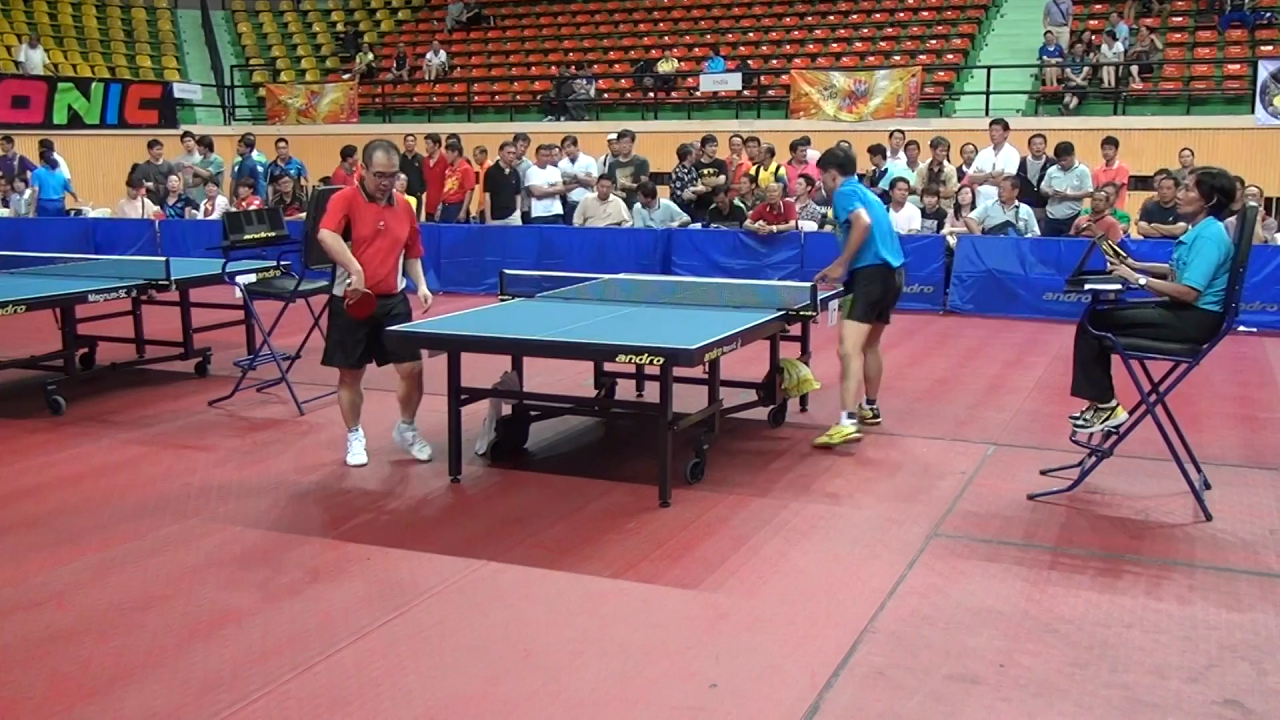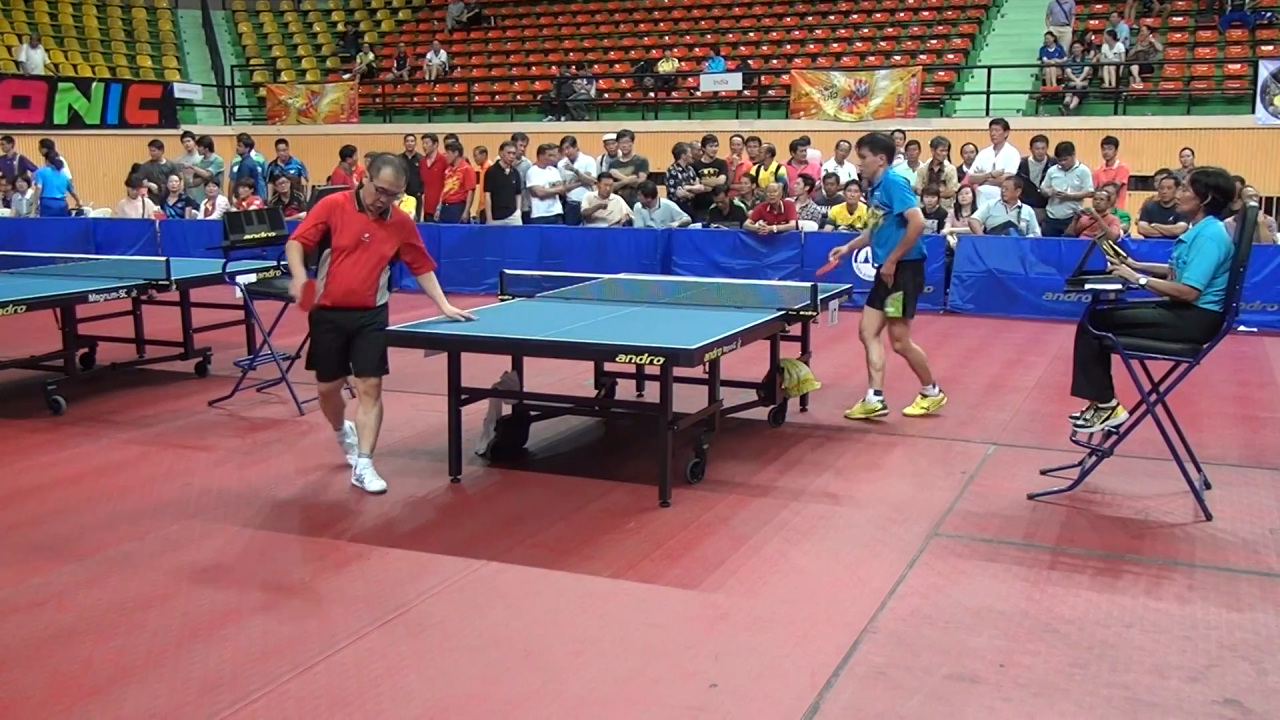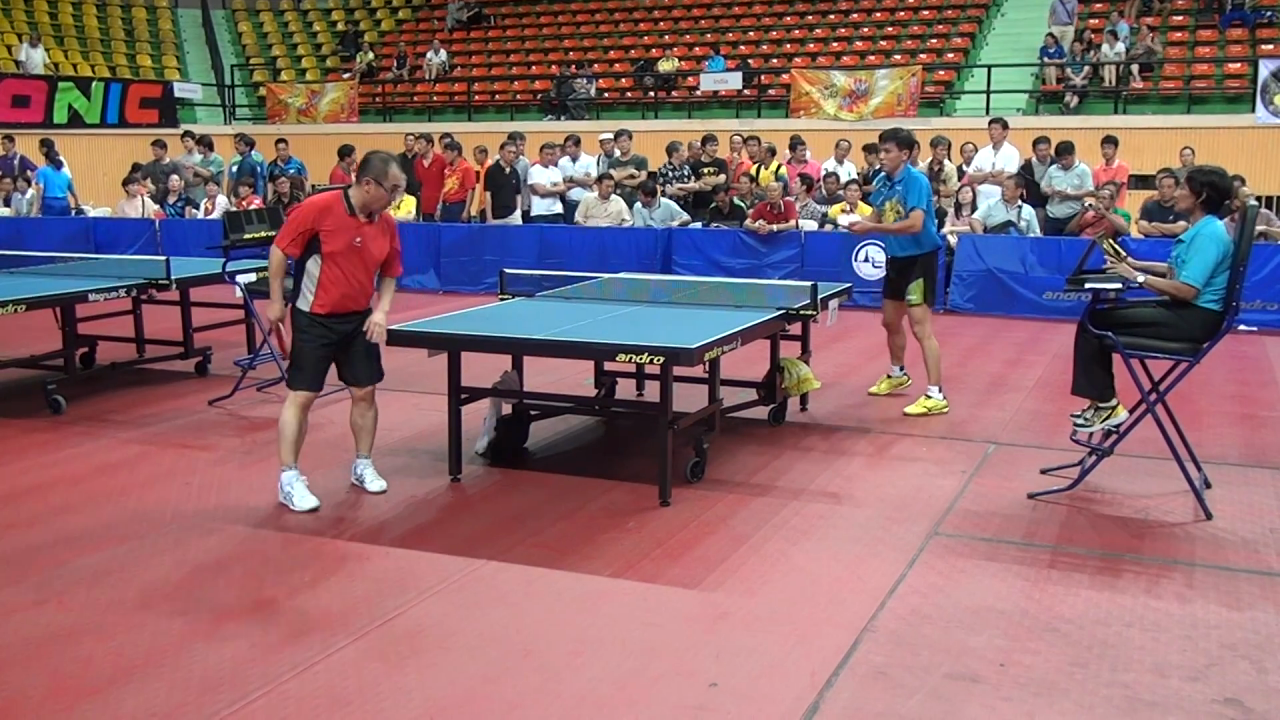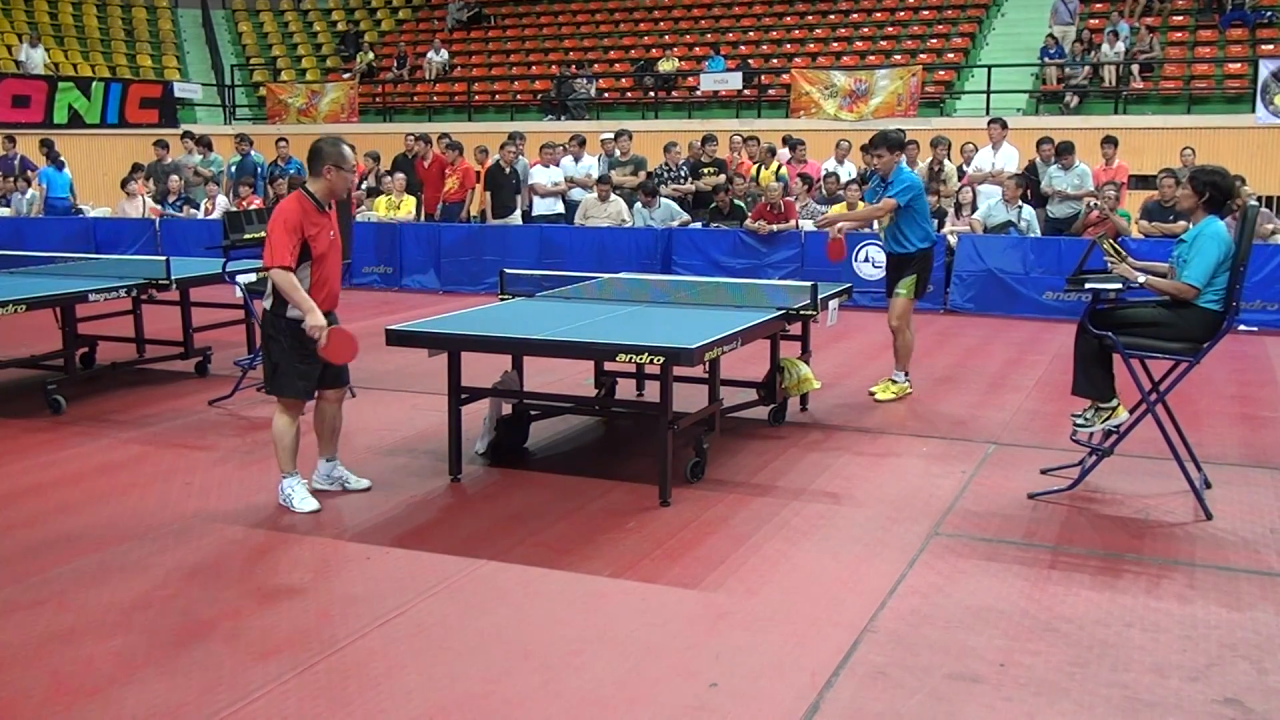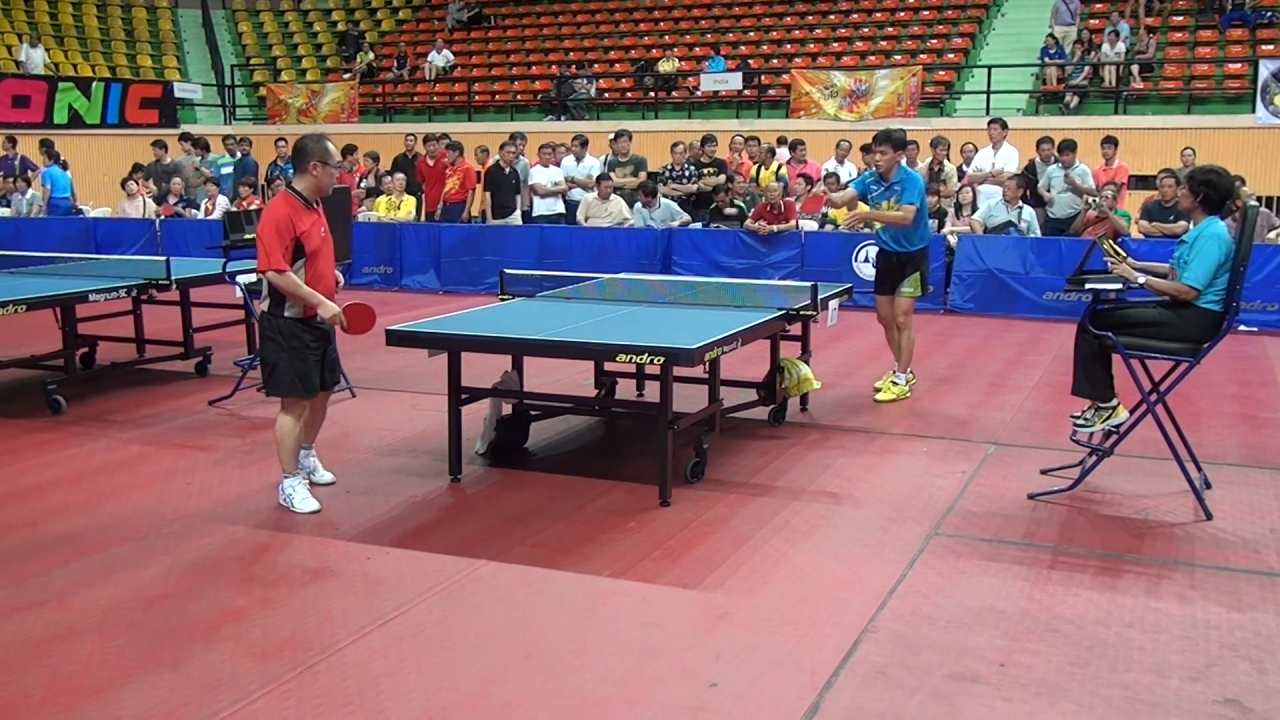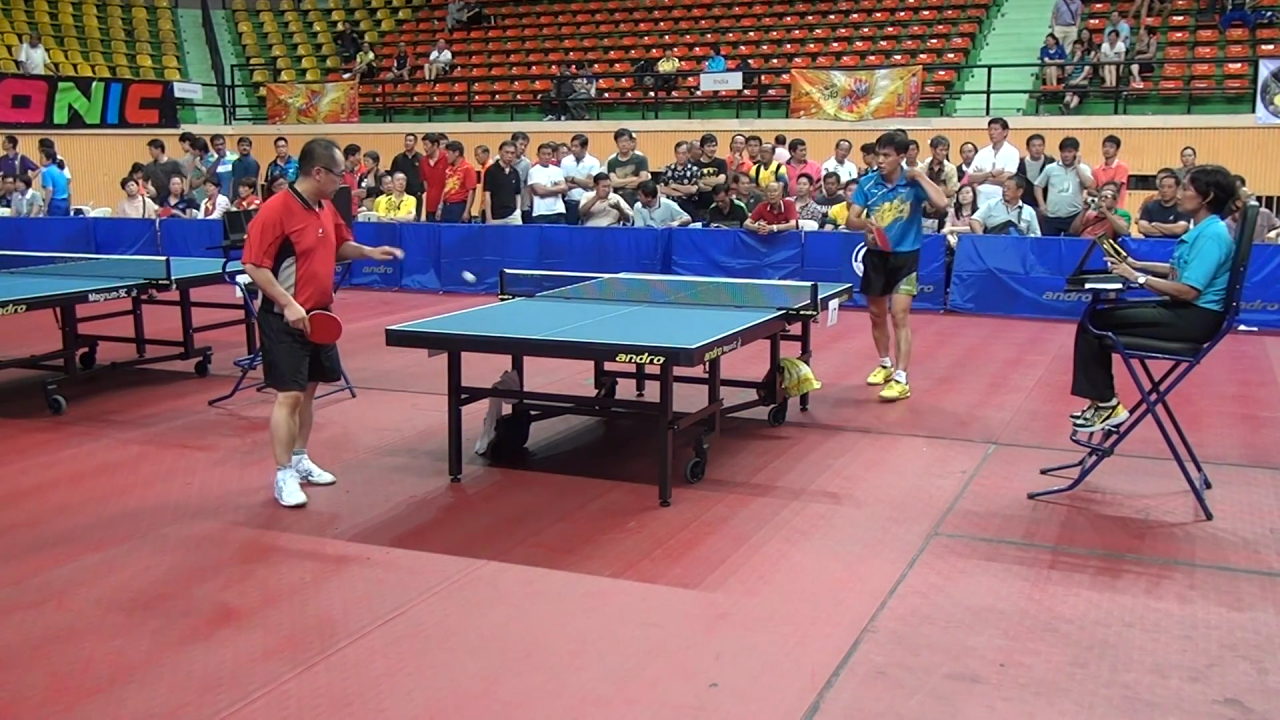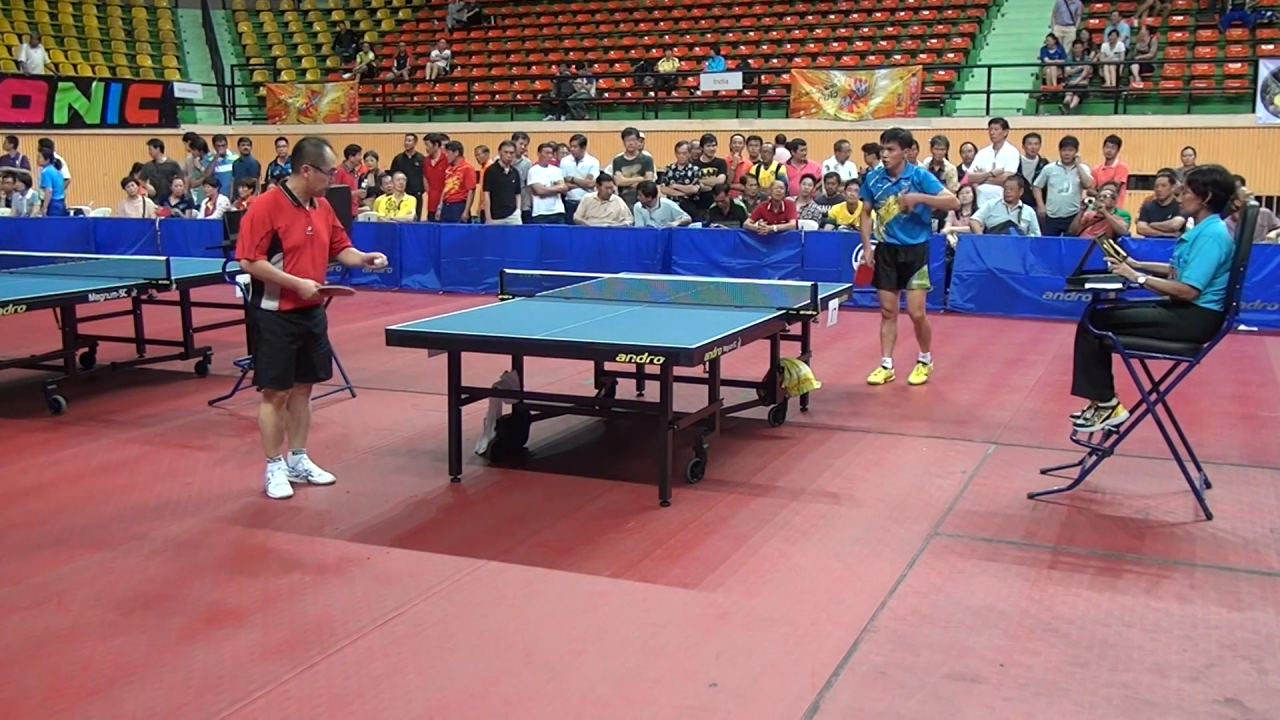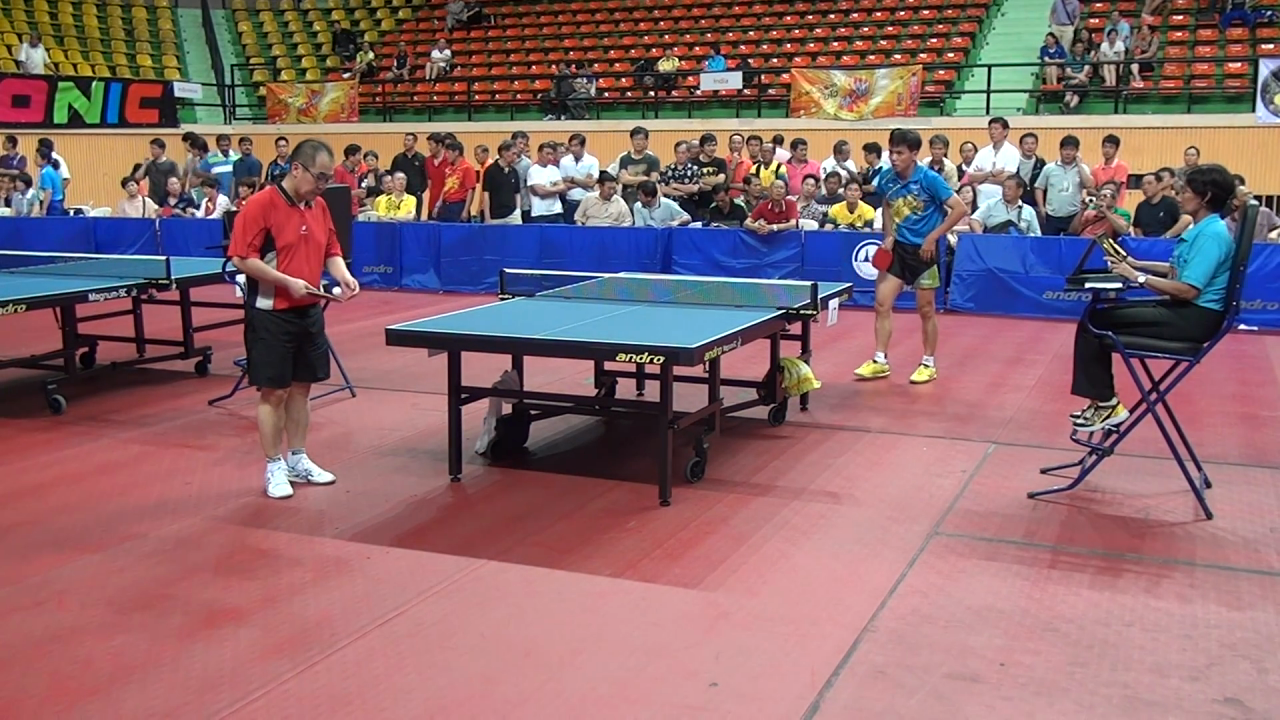
dt=0.4s
person 1, frame 1
left shoulder: (403, 207)
right shoulder: (344, 200)
left elbow: (412, 252)
right elbow: (326, 235)
left wrist: (420, 286)
right wrist: (355, 270)
left hip: (392, 301)
left knee: (412, 369)
right knee: (350, 375)
left ankle: (407, 429)
right ankle: (355, 437)
person 1, frame 2
left shoulder: (402, 222)
right shoulder: (333, 206)
left elbow: (421, 267)
right elbow: (297, 242)
left wrist: (444, 305)
right wrist: (299, 274)
left hip: (370, 314)
right hip: (328, 311)
left knee: (370, 387)
right knee: (327, 386)
left ankle: (363, 464)
right ankle: (345, 430)
person 1, frame 3
left shoulder: (387, 224)
right shoulder: (317, 208)
left elbow: (389, 273)
right elbow: (280, 251)
left wrist: (381, 311)
right wrist: (276, 301)
left hip: (358, 320)
right hip: (312, 319)
left knee: (365, 393)
right knee: (301, 397)
left ankle: (362, 466)
right ankle: (289, 479)
person 1, frame 4
left shoulder: (328, 207)
right shoulder: (290, 212)
right elbow: (279, 270)
right wrist: (310, 311)
left hip: (326, 320)
right hip: (291, 324)
left knee: (334, 392)
right knee: (291, 403)
left ankle: (328, 470)
right ankle: (289, 483)
person 1, frame 5
left shoulder: (315, 205)
right shoulder: (280, 211)
right elbow: (275, 272)
left wrist: (332, 274)
right wrist: (320, 303)
left hip: (319, 320)
right hip: (289, 323)
left knee: (320, 395)
right knee: (295, 403)
left ankle: (305, 458)
right ankle: (291, 483)
person 1, frame 6
left shoulder: (326, 208)
right shoulder: (276, 210)
left elbow: (340, 244)
right elbow: (254, 265)
left wrist: (371, 252)
right wrist: (288, 305)
left hip: (318, 316)
right hip: (285, 319)
left knee: (308, 391)
right knee: (290, 395)
left ankle: (299, 460)
right ankle: (283, 473)
person 1, frame 7
left shoulder: (322, 206)
right shoulder: (265, 206)
left elbow: (339, 247)
right elbow: (249, 261)
left wrist: (361, 257)
right wrist: (297, 283)
left hip: (311, 313)
right hip: (274, 316)
left knee: (302, 389)
right knee: (275, 393)
left ankle: (297, 460)
right ankle: (274, 468)
person 1, frame 8
left shoulder: (319, 207)
right shoulder: (261, 205)
left elbow: (331, 251)
right elbow: (241, 258)
left wrist: (344, 276)
right wrist: (287, 282)
left hip: (309, 313)
right hip: (271, 315)
left knee: (301, 389)
right knee: (274, 392)
left ankle: (297, 459)
right ankle: (274, 468)
person 2, frame 1
left shoulder: (844, 193)
right shoulder: (864, 194)
left elbow: (861, 224)
left wrist: (840, 265)
right wrist: (835, 270)
left hip: (871, 275)
right hip: (891, 274)
left knee: (848, 350)
right knee: (868, 345)
left ankle: (847, 423)
right ankle: (869, 407)
person 2, frame 2
left shoulder: (895, 184)
right shoulder: (876, 187)
left elbow: (918, 224)
left wrist: (892, 262)
right wrist: (850, 247)
left hip: (905, 269)
right hip: (888, 271)
left knee: (899, 341)
right knee: (868, 332)
left ankle: (932, 393)
right ankle: (874, 400)
person 2, frame 3
left shoulder: (917, 181)
right shoulder: (882, 182)
left elbow: (915, 224)
right elbow: (877, 218)
left wrist: (872, 228)
right wrist: (861, 221)
left hip: (920, 259)
right hip: (896, 259)
left knee: (921, 330)
right knee: (891, 322)
left ankle: (935, 396)
right ankle: (896, 375)
person 2, frame 4
left shoulder: (908, 181)
right shoulder: (878, 181)
left elbow: (880, 211)
right elbow: (868, 212)
left wrist: (838, 217)
right wrist: (844, 226)
left hip: (916, 256)
right hip: (896, 255)
left knee: (898, 321)
right knee: (897, 322)
left ankle: (901, 380)
right ankle: (898, 377)
person 2, frame 5
left shoulder: (912, 180)
right shoulder: (869, 179)
left elbow: (906, 219)
right elbow: (844, 198)
left wrist: (868, 215)
right wrist: (828, 197)
left hip: (912, 256)
right hip: (886, 254)
left knee: (902, 320)
right knee: (885, 317)
left ankle: (901, 382)
right ankle: (903, 369)
person 2, frame 6
left shoulder: (913, 182)
right shoulder: (867, 183)
left elbow: (942, 203)
right elbow: (851, 219)
left wrist: (921, 177)
right wrist: (866, 225)
left hip: (905, 256)
right hip: (876, 255)
left knee: (899, 318)
right knee: (877, 316)
left ankle: (900, 378)
right ankle: (885, 365)
person 2, frame 7
left shoulder: (920, 176)
right shoulder: (873, 178)
left elbow: (953, 202)
right elbow: (866, 214)
left wrist: (920, 198)
right wrist: (867, 246)
left hip: (914, 250)
right hip: (886, 250)
left knee: (916, 312)
right knee: (887, 312)
left ankle: (925, 360)
right ankle: (886, 365)
person 2, frame 8
left shoulder: (929, 179)
right shoulder: (886, 178)
left elbow: (959, 209)
left wrist: (932, 237)
right wrist: (889, 234)
left hip: (923, 250)
right hip: (898, 248)
left knee: (925, 310)
right knee: (881, 304)
left ankle: (928, 364)
right ankle: (880, 361)
person 3, frame 1
left shoulder: (1209, 236)
right shoulder: (1200, 231)
left elbow: (1189, 292)
left wrist: (1138, 279)
right wrist: (1137, 265)
left hip: (1193, 320)
right hip: (1180, 311)
left knee: (1093, 322)
right knee: (1097, 317)
left ankle: (1105, 405)
right ankle: (1103, 402)
person 3, frame 2
left shoulder: (1210, 235)
right shoulder: (1201, 230)
left elbow: (1189, 291)
left wrist: (1138, 278)
right wrist: (1136, 265)
left hip: (1194, 319)
right hip: (1181, 311)
left knee: (1094, 323)
right knee: (1097, 316)
left ankle: (1105, 405)
right ankle: (1103, 402)
person 3, frame 3
left shoulder: (1209, 234)
right shoulder: (1200, 229)
left elbow: (1187, 289)
left wrist: (1137, 276)
right wrist: (1136, 264)
left hip: (1193, 318)
right hip: (1182, 311)
left knee: (1094, 322)
right knee: (1098, 317)
left ankle: (1106, 404)
right ankle: (1105, 401)
person 3, frame 4
left shoulder: (1211, 235)
right shoulder: (1202, 230)
left elbow: (1188, 290)
left wrist: (1138, 277)
right wrist: (1137, 264)
left hip: (1193, 318)
right hip: (1182, 311)
left knee: (1094, 321)
right knee: (1098, 316)
left ankle: (1107, 404)
right ankle: (1105, 401)
person 3, frame 5
left shoulder: (1212, 236)
right shoulder: (1203, 230)
left elbow: (1188, 291)
left wrist: (1138, 278)
right wrist: (1138, 265)
left hip: (1194, 319)
right hip: (1182, 311)
left knee: (1094, 322)
right knee: (1098, 317)
left ankle: (1107, 404)
right ankle: (1104, 402)
person 3, frame 6
left shoulder: (1212, 235)
right shoulder: (1203, 230)
left elbow: (1188, 290)
left wrist: (1138, 277)
right wrist: (1138, 265)
left hip: (1193, 319)
right hip: (1183, 311)
left knee: (1094, 322)
right knee: (1097, 316)
left ankle: (1106, 404)
right ankle: (1104, 401)
person 3, frame 7
left shoulder: (1211, 235)
right shoulder: (1202, 229)
left elbow: (1188, 290)
left wrist: (1138, 277)
right wrist: (1138, 264)
left hip: (1193, 318)
right hip: (1182, 311)
left knee: (1094, 322)
right knee: (1097, 316)
left ankle: (1105, 403)
right ankle: (1104, 401)
person 3, frame 8
left shoulder: (1212, 234)
right shoulder: (1203, 229)
left elbow: (1188, 289)
left wrist: (1138, 277)
right wrist: (1138, 264)
left hip: (1194, 318)
right hip: (1182, 311)
left knee: (1094, 321)
right knee: (1098, 315)
left ankle: (1106, 403)
right ankle: (1104, 400)
